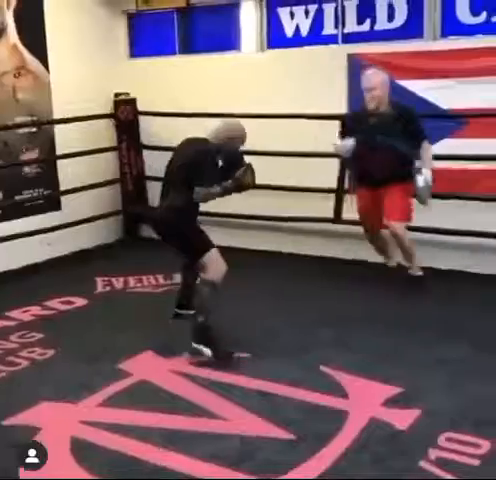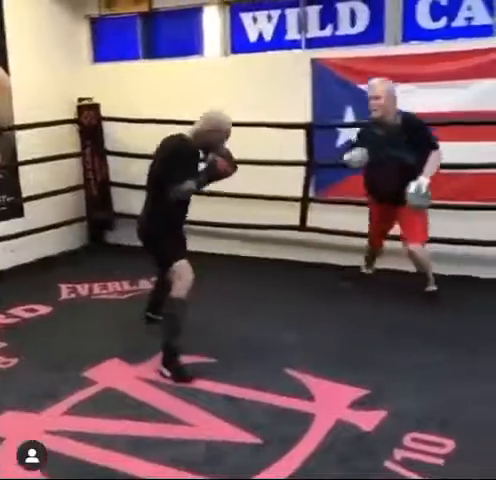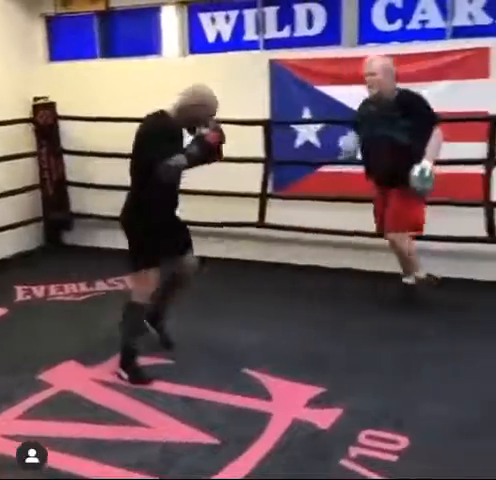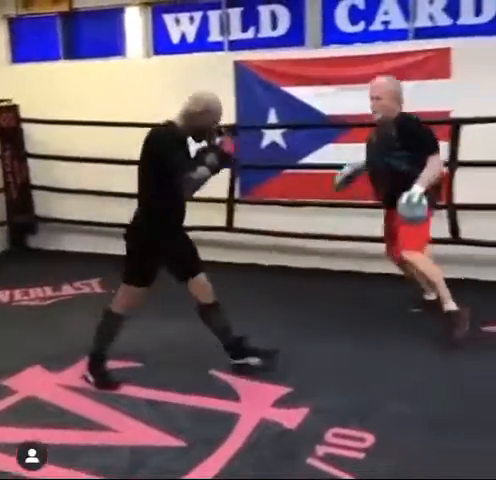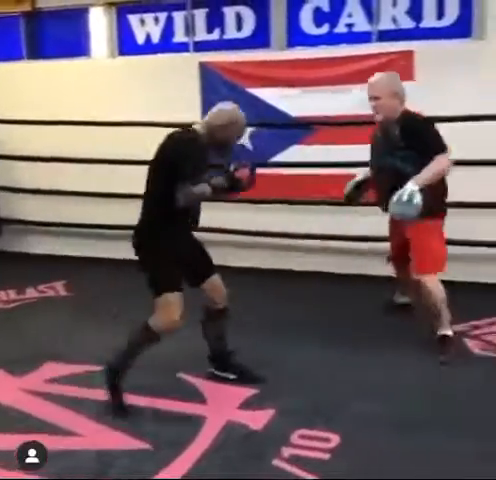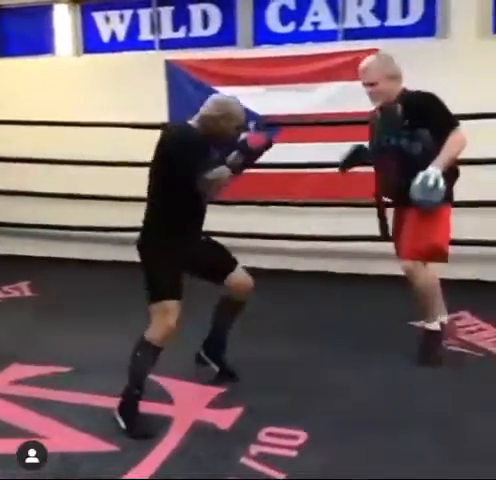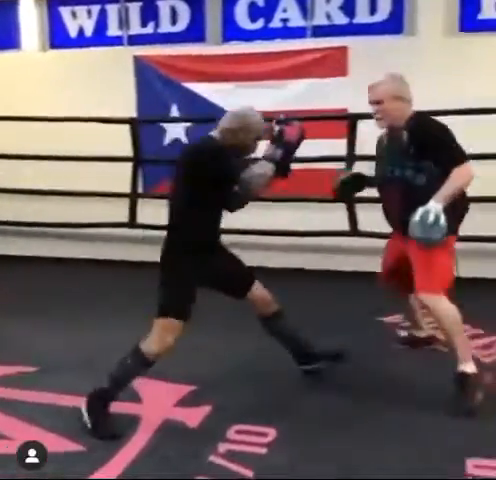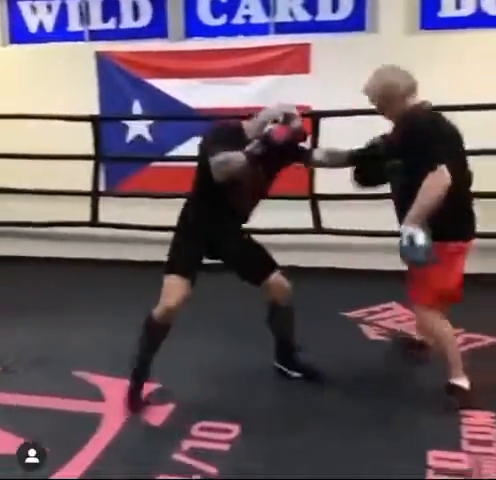
dt=0.2s
person 1, frame 1
left shoulder: (190, 144)
right shoulder: (208, 153)
right elbow: (200, 194)
left wrist: (226, 171)
right wrist: (232, 185)
left hip: (164, 215)
right hip: (177, 218)
left knee: (196, 257)
right knee: (216, 268)
left ankle: (184, 305)
right ankle: (203, 334)
person 1, frame 2
left shoulder: (184, 146)
right shoulder: (177, 148)
left elbow: (184, 184)
right elbow: (175, 192)
left wrist: (213, 166)
right wrist: (207, 175)
left hip: (166, 223)
right hip: (158, 226)
left knee: (171, 270)
right knee: (184, 280)
left ankle: (154, 311)
right ankle: (170, 359)
person 1, frame 3
left shoulder: (173, 128)
right shoulder: (155, 127)
left elbow: (174, 164)
right elbow: (164, 171)
left wrist: (202, 149)
right wrist: (198, 149)
left hip: (163, 213)
right hip: (141, 217)
left knee: (188, 266)
right knee: (147, 286)
left ankle: (154, 318)
right ankle: (127, 360)
person 1, frame 4
left shoulder: (176, 137)
right shoulder: (165, 137)
right elbow: (187, 185)
left wrist: (207, 158)
right wrist: (215, 159)
left hip: (171, 230)
right hip: (148, 232)
left knee: (204, 292)
right knee: (128, 301)
left ankle: (237, 351)
right ankle: (95, 362)
person 1, frame 5
left shoulder: (196, 145)
right shoulder: (184, 144)
right elbow: (184, 197)
left wrist: (219, 181)
right wrist: (224, 183)
left hip: (179, 235)
right hip: (156, 239)
left knee: (218, 296)
right knee: (170, 317)
left ankle: (221, 362)
right ankle: (116, 372)
person 1, frame 6
left shoulder: (198, 141)
right shoulder: (181, 138)
left elbow: (203, 185)
right elbow: (208, 186)
left wrist: (237, 153)
right wrist: (241, 155)
left hip: (189, 236)
right hip: (161, 243)
left knee: (242, 286)
right knee: (165, 325)
left ankle: (211, 350)
right ankle: (128, 403)
person 1, frame 7
left shoulder: (215, 153)
right shoulder: (209, 151)
left elbow: (233, 202)
right elbow: (252, 185)
left wrist: (272, 166)
right wrist: (279, 146)
left hip: (208, 249)
right hip: (182, 256)
left knee: (264, 301)
right knee: (164, 340)
left ankle: (305, 357)
right ankle: (99, 400)
person 1, frame 8
left shoulder: (277, 146)
right shoulder: (224, 134)
left elbow: (320, 158)
right elbow: (220, 171)
right wrist: (265, 144)
left hip: (232, 232)
right hip: (196, 230)
left knee: (281, 290)
right knee: (171, 305)
left ankle: (286, 358)
right ankle: (139, 375)
person 2, frame 1
left shoulder: (404, 114)
right shoulder: (356, 117)
left elbow: (423, 143)
right elbow: (341, 146)
left wrist: (426, 169)
right wrist: (343, 147)
left hip: (398, 182)
right hip: (366, 183)
left knee: (394, 227)
right knee: (370, 228)
left ankle: (415, 270)
right ankle: (390, 261)
person 2, frame 2
left shoulder: (411, 124)
right shoulder: (368, 130)
left elbow: (434, 153)
right elbow: (354, 155)
left wrist: (425, 177)
right wrist: (353, 157)
left hip: (408, 198)
right hip: (380, 198)
left knee: (413, 246)
right knee: (374, 242)
left ankle: (431, 285)
right ankle: (368, 268)
person 2, frame 3
left shoulder: (410, 101)
right shoulder: (366, 107)
left elbow: (436, 131)
right elbow: (358, 134)
left wrist: (427, 160)
left hip: (406, 182)
right hip: (382, 181)
left knee: (395, 234)
right knee: (388, 232)
left ankle: (412, 277)
right ankle: (418, 275)
person 2, frame 4
left shoulder: (412, 126)
right shoulder: (377, 130)
left elbow: (436, 161)
left wrist: (419, 187)
right wrist: (355, 170)
left hip: (413, 203)
right hip: (392, 203)
left knee: (412, 255)
right knee: (396, 254)
left ankle: (452, 310)
right ankle: (429, 296)
person 2, frame 5
left shoulder: (416, 125)
right shoulder: (381, 132)
left elbow: (443, 161)
left wrist: (415, 185)
right wrist: (365, 179)
left hip: (423, 210)
right hip: (397, 210)
left knee: (423, 271)
right knee: (400, 262)
left ankle: (445, 331)
right ankle: (406, 297)
person 2, frame 6
left shoulder: (422, 102)
right shoulder: (377, 116)
left elbow: (457, 138)
left wrist: (436, 167)
right wrist: (361, 156)
right hip: (403, 199)
left knee: (413, 262)
right knee: (410, 261)
left ankle: (433, 325)
right ankle: (439, 317)
person 2, frame 7
left shoulder: (429, 130)
right shoulder: (385, 140)
left elbow: (464, 170)
left wrist: (438, 202)
right wrist: (363, 181)
left hip: (431, 229)
right hip: (405, 228)
left knee: (431, 296)
right knee: (395, 277)
left ankle: (468, 372)
person 2, frame 8
left shoulder: (418, 127)
right shoulder: (431, 122)
left elbow: (440, 178)
left wrist: (415, 221)
right wrist: (373, 158)
left hip: (443, 231)
right hip: (436, 227)
left knee: (427, 306)
right knee: (424, 291)
left ankle: (458, 383)
right ankle: (424, 340)
